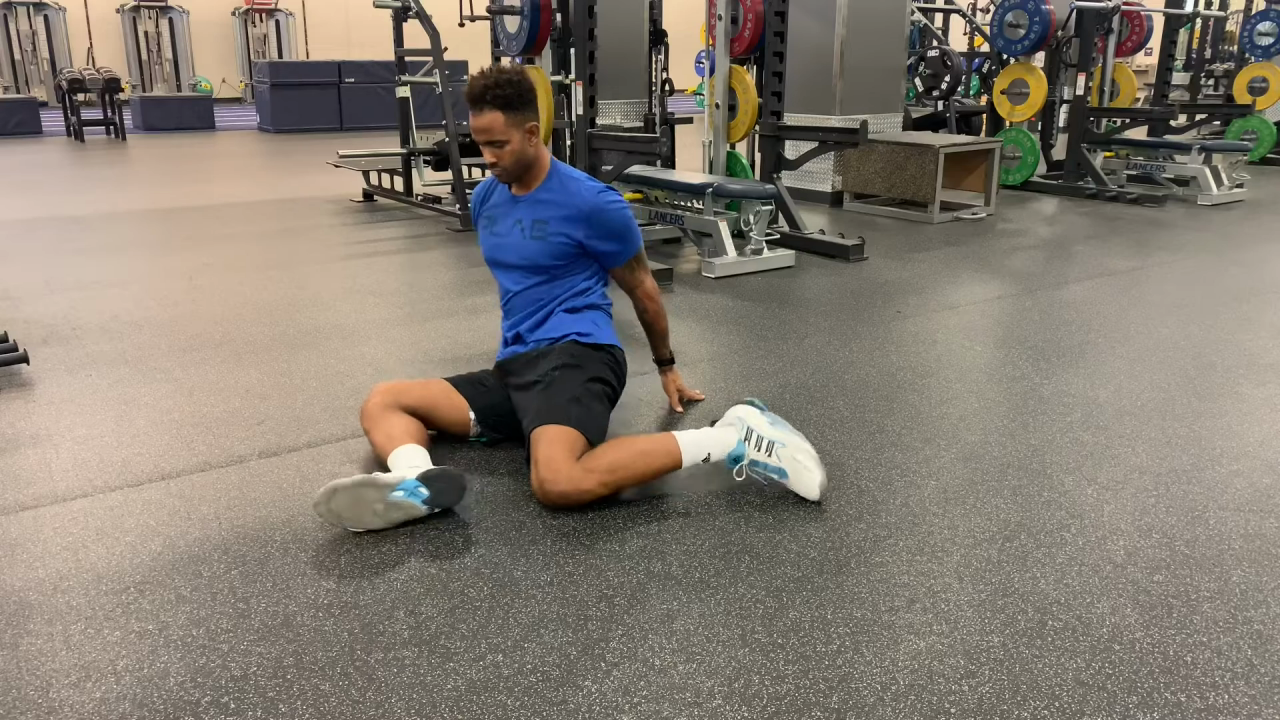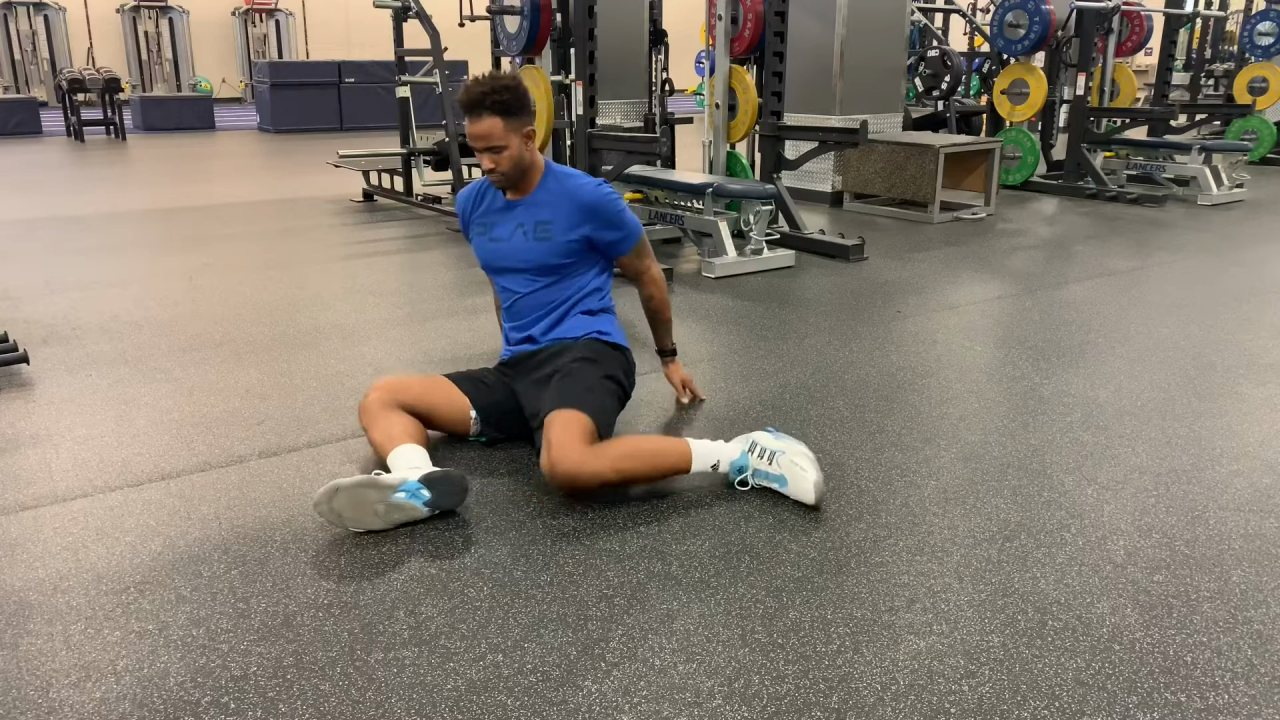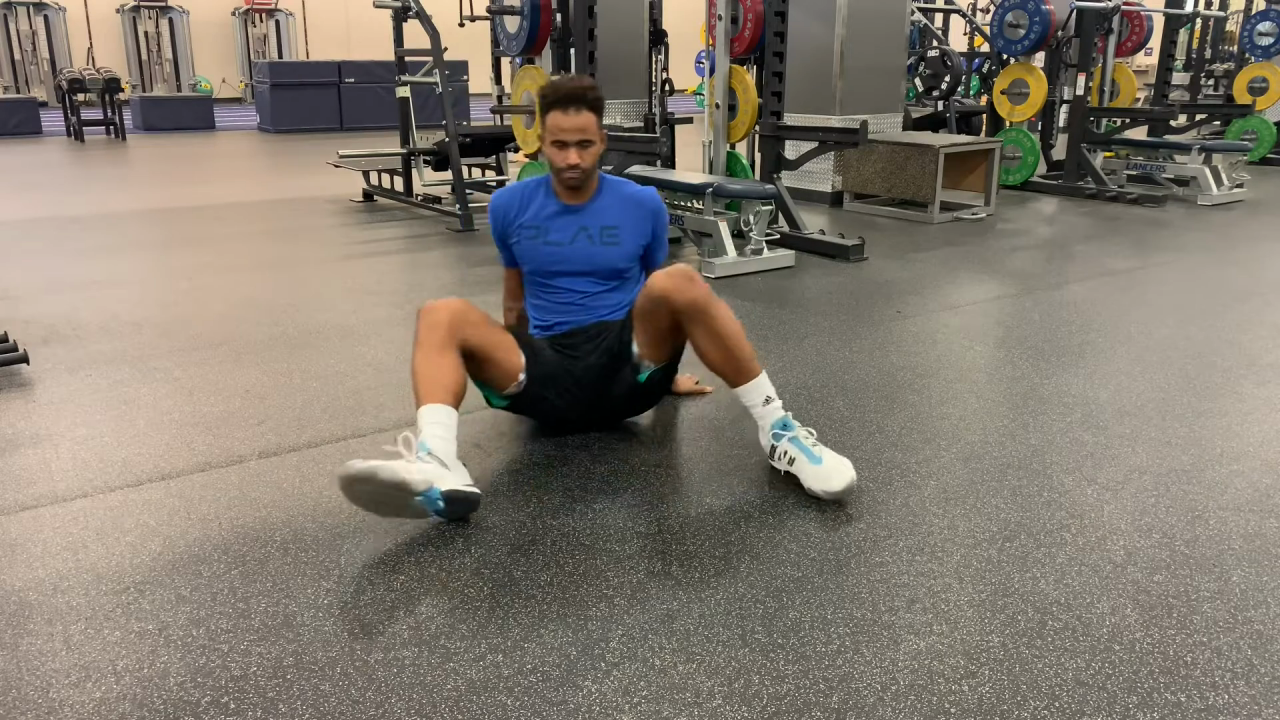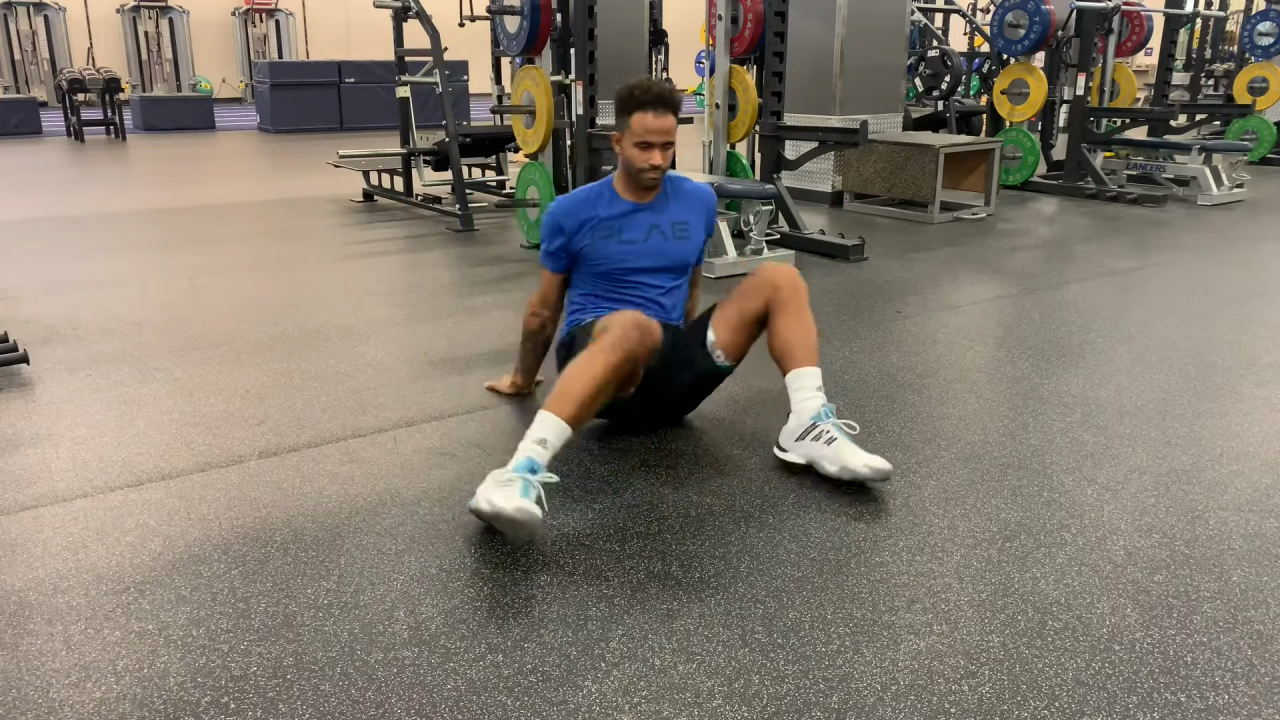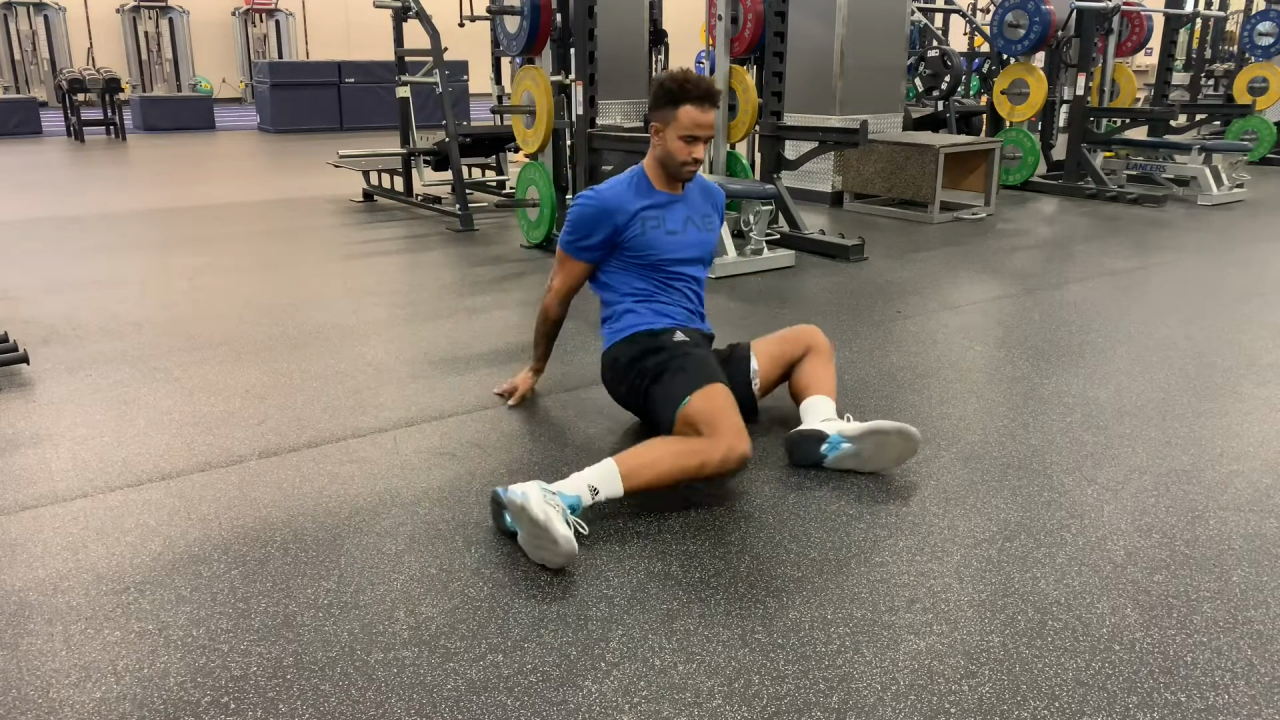
dt=0.5s
person 1, frame 1
left shoulder: (591, 204)
right shoulder: (485, 200)
left elbow: (642, 287)
left wrist: (666, 368)
left hip: (575, 357)
right hip: (516, 367)
left knee: (557, 484)
right knee: (380, 405)
left ankle: (732, 440)
right ankle: (414, 485)
person 1, frame 2
left shoulder: (587, 198)
right shoulder: (472, 203)
left elbow: (648, 275)
left wrist: (669, 357)
left hip: (584, 353)
right hip: (519, 366)
left knee: (566, 464)
right knee: (379, 401)
left ankle: (740, 456)
right ankle: (418, 484)
person 1, frame 3
left shoulder: (642, 205)
right shoulder: (511, 206)
left wrist: (667, 368)
right wrist: (507, 367)
left hip: (626, 368)
right hip: (550, 378)
left knee: (677, 282)
right knee: (440, 315)
left ankle: (780, 433)
right ankle: (435, 473)
person 1, frame 4
left shoulder: (698, 201)
right shoulder: (571, 213)
right elbow: (545, 308)
right wrist: (522, 378)
left hip: (670, 368)
right hip: (601, 366)
left knee: (780, 280)
right knee: (633, 329)
left ankle: (809, 425)
right ankle: (521, 476)
person 1, frame 5
left shoulder: (710, 197)
right shoulder: (605, 204)
right elbow: (558, 292)
right wrist: (535, 369)
left hip: (689, 349)
right hip: (647, 351)
left knee: (810, 341)
right knee: (728, 449)
left ankle: (823, 434)
right ankle: (554, 498)
